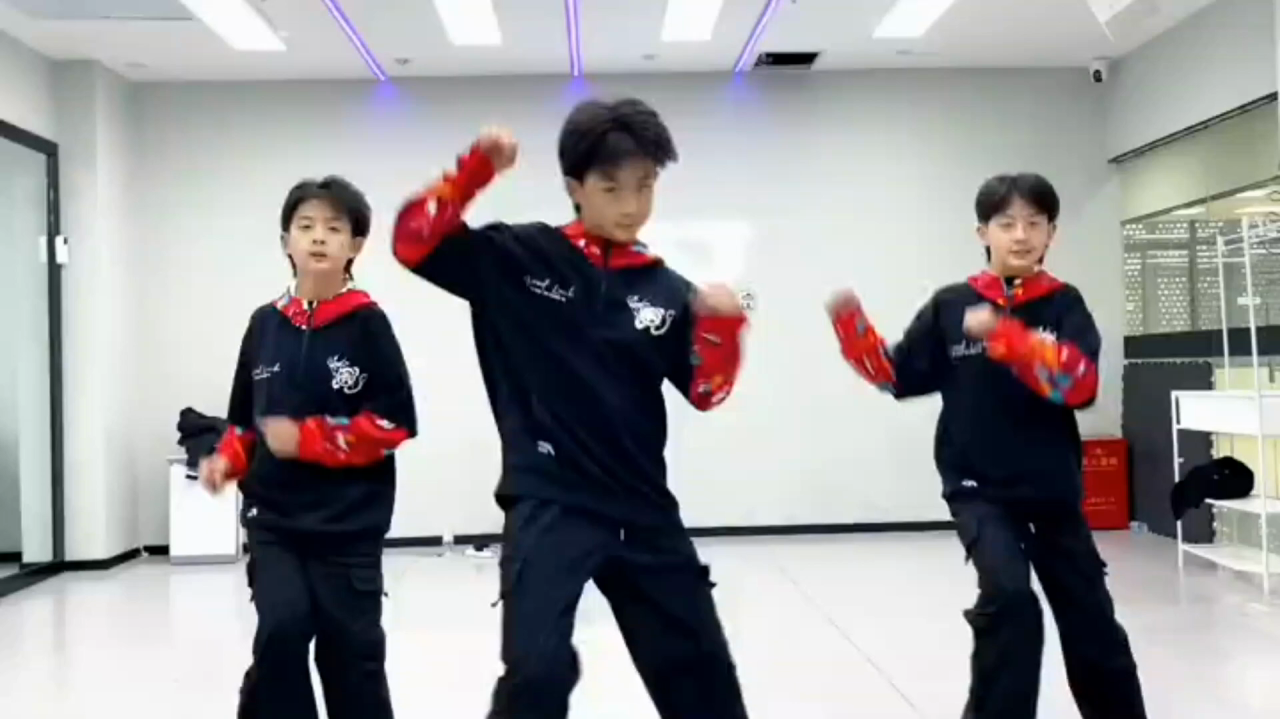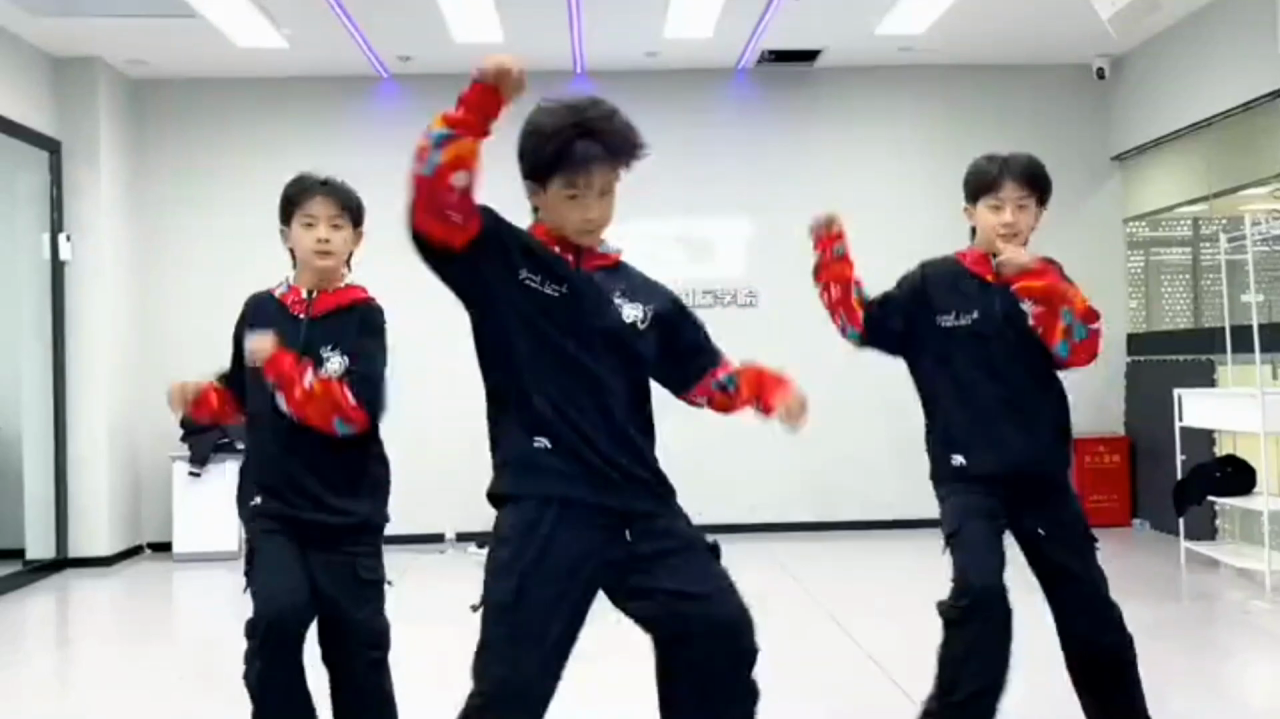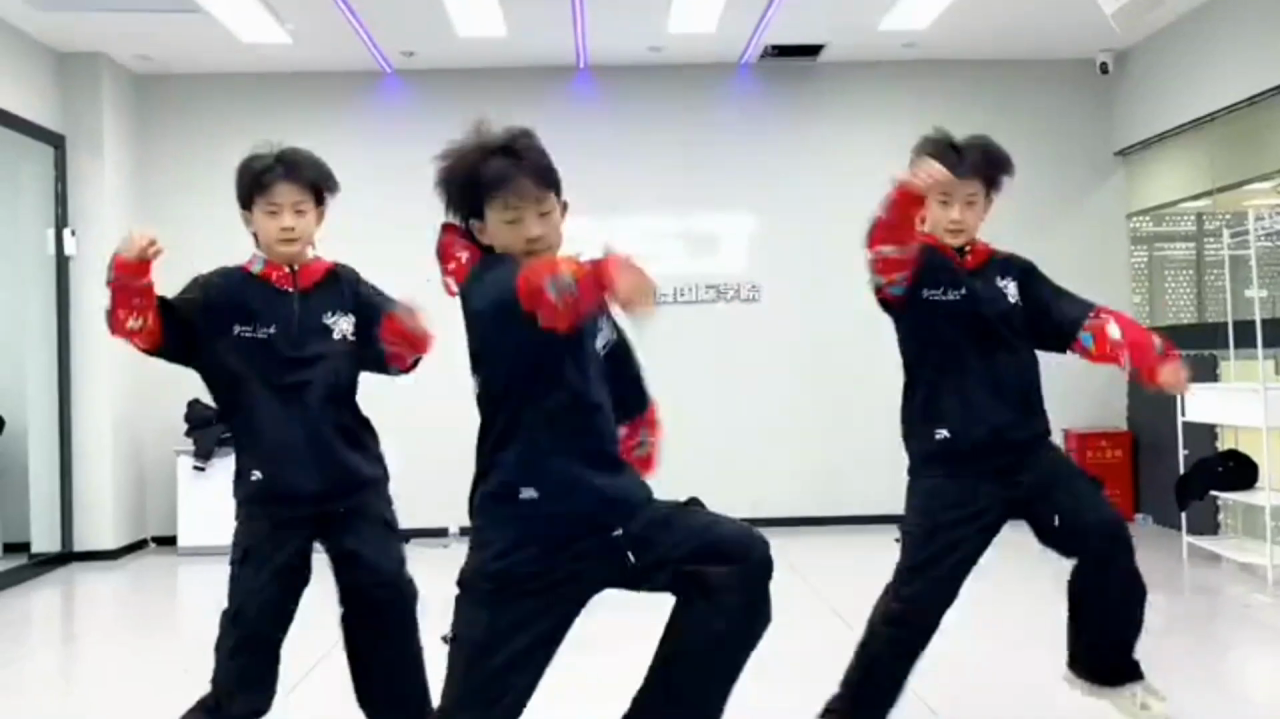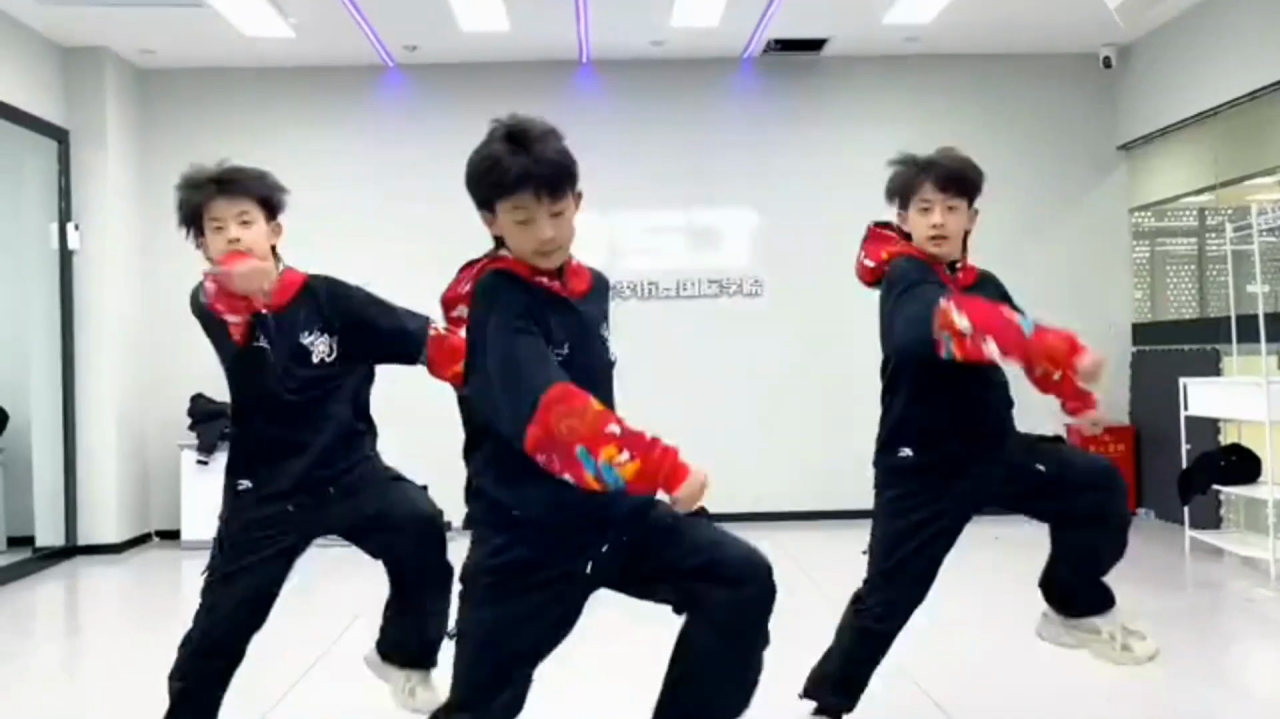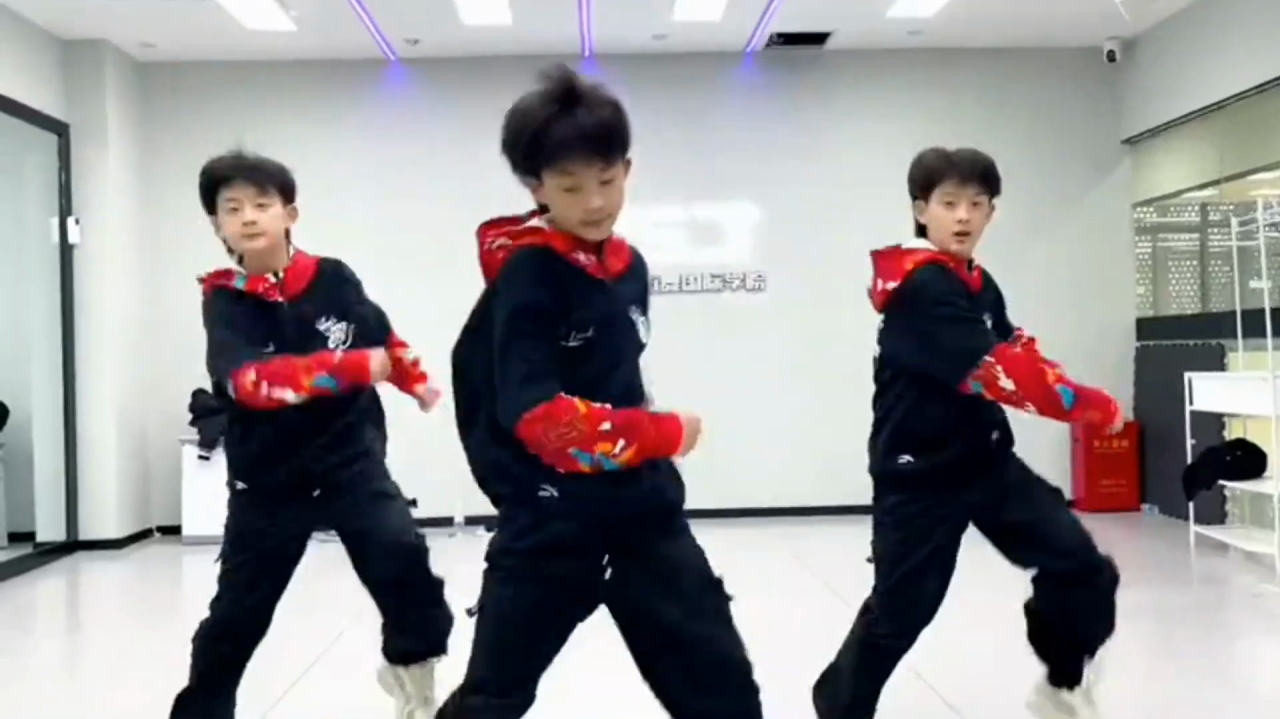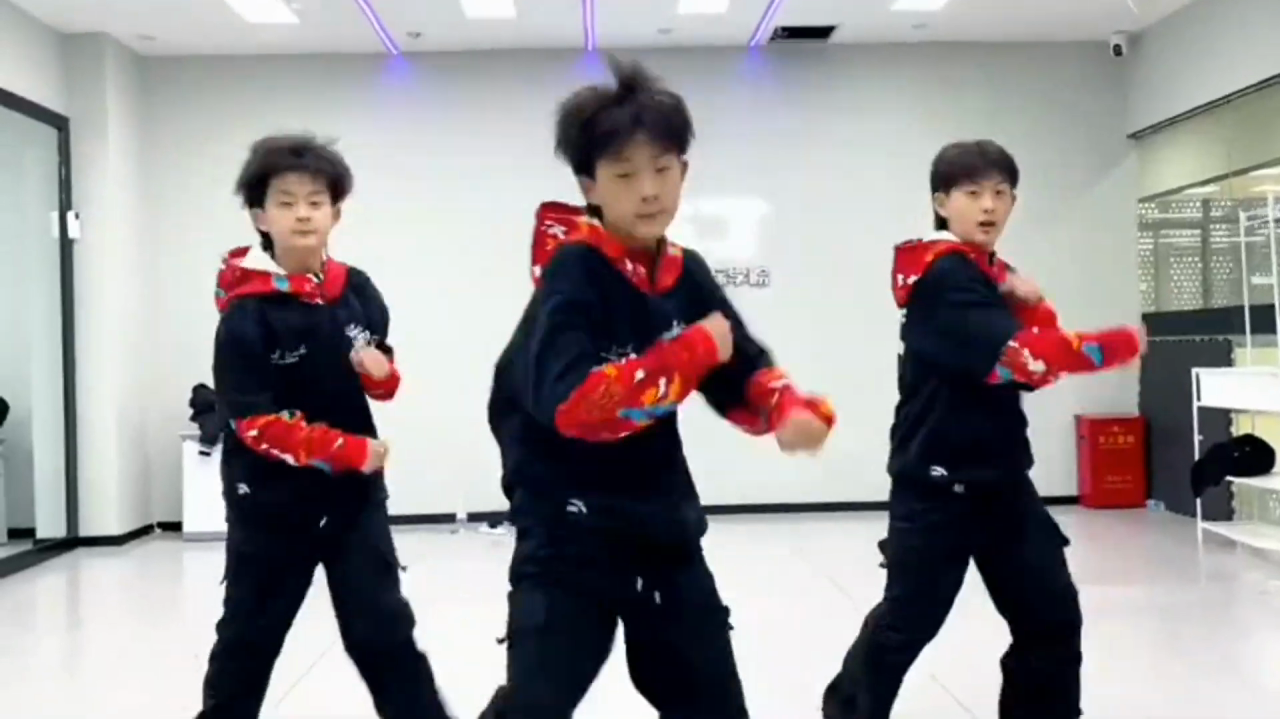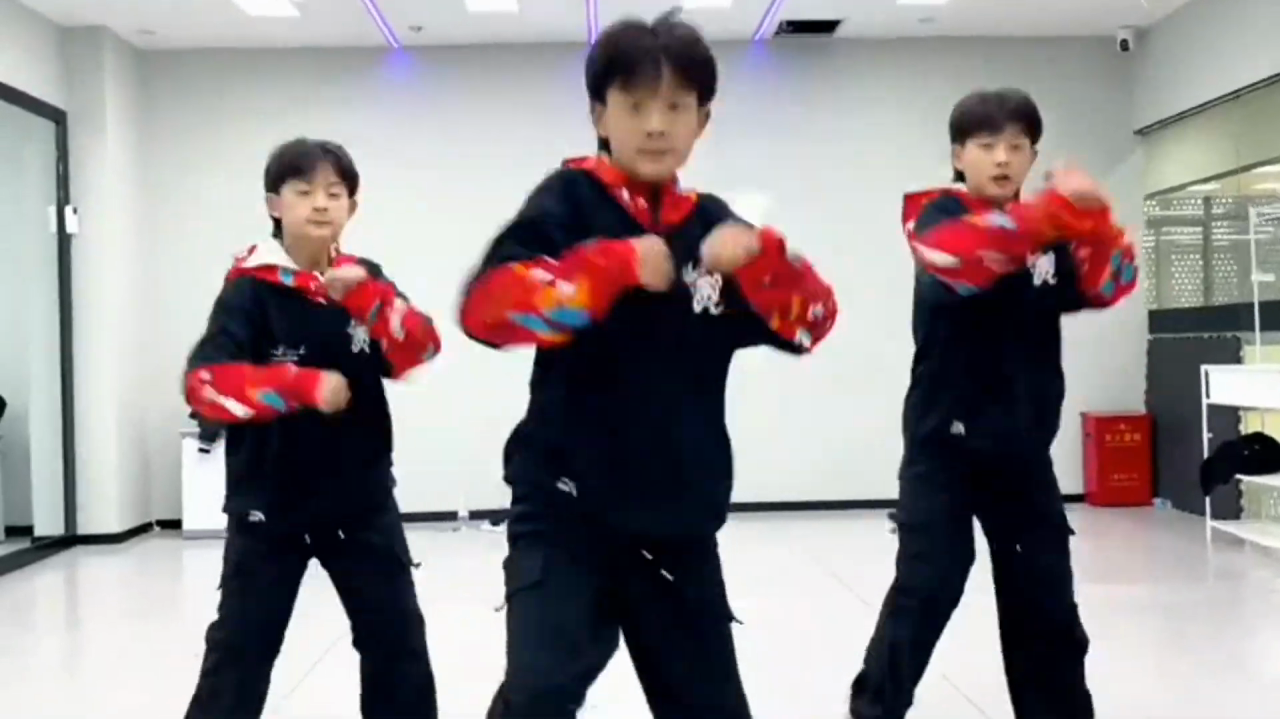
dt=0.1s
person 1, frame 1
left shoulder: (664, 290)
right shoulder: (521, 257)
left elbow: (708, 389)
right elbow: (411, 239)
left wrist: (724, 323)
right wrist: (480, 163)
left hip: (637, 504)
right hip: (549, 500)
left knee: (697, 668)
right knee: (539, 669)
person 1, frame 2
left shoulder: (634, 291)
right shoulder: (505, 258)
left elbow: (707, 376)
right elbow: (434, 210)
left wrist: (768, 388)
right wrist: (481, 102)
left hip: (639, 503)
right hip: (548, 502)
left knee: (721, 635)
person 1, frame 3
left shoulder: (591, 305)
right shoulder: (487, 283)
left elbow: (630, 403)
right elbow: (533, 293)
left wrist: (639, 462)
right wrist: (601, 276)
left hip: (615, 512)
right hip: (525, 534)
left knee: (740, 557)
person 1, frame 4
left shoulder: (593, 295)
right shoulder: (501, 301)
right elbow: (546, 410)
left wrist: (651, 475)
right wrist: (659, 467)
left hip: (615, 511)
right hip: (525, 534)
left knee: (743, 582)
person 1, frame 5
left shoulder: (626, 268)
right shoulder: (525, 274)
right elbow: (538, 417)
right wrist: (652, 433)
left hip: (641, 508)
right hip: (546, 522)
person 1, frame 6
left shoulder: (689, 276)
right shoulder: (574, 275)
left elbow: (747, 376)
right elbow: (575, 405)
left wrist: (795, 411)
right wrist: (690, 354)
left hip: (665, 531)
right hip: (570, 542)
person 1, frame 7
left shoulder: (712, 225)
right shoulder: (566, 205)
left elbow: (808, 322)
right elbow: (488, 309)
left wrist: (760, 256)
right wrist: (619, 267)
left hip: (678, 527)
right hip: (562, 516)
person 2, frame 1
left shoulder: (1061, 301)
right shoulder: (951, 307)
left elbow: (1076, 384)
right elbow: (898, 374)
left wrist: (1005, 336)
right wrist: (849, 321)
left hip: (1053, 493)
right hip: (980, 493)
left knee: (1092, 621)
right knee: (1009, 604)
person 2, frame 2
left shoulder: (1047, 278)
right shoulder: (935, 282)
left elbow: (1080, 346)
right elbow: (861, 324)
left wrist: (1037, 279)
right wrist: (830, 249)
left hip: (1042, 475)
right hip: (967, 477)
left knee: (1088, 601)
right knee: (979, 597)
person 2, frame 3
left shoulder: (1011, 270)
right shoulder: (914, 261)
left elbow: (1083, 322)
right elbow: (886, 264)
left wrist: (1152, 356)
right wrist: (910, 191)
left hip: (1024, 449)
right hip: (949, 459)
left knee: (1105, 539)
right knee: (916, 597)
left ankle: (1105, 670)
person 2, frame 4
left shoulder: (983, 286)
right shoulder: (906, 276)
left elbow: (1019, 332)
right elbow: (955, 323)
left wrist: (1073, 391)
right wrist: (1056, 349)
left hip: (992, 452)
right hip: (917, 469)
left knee: (1098, 485)
right knee: (884, 604)
left ankle: (1077, 609)
person 2, frame 5
left shoulder: (977, 286)
right shoulder: (923, 285)
left elbow: (1016, 362)
right elbow: (993, 372)
left wrist: (1030, 365)
right wrist: (1093, 403)
left hip: (987, 465)
right hip: (915, 477)
left knee: (1086, 575)
right knee: (895, 615)
person 2, frame 6
left shoulder: (998, 280)
right shoulder: (943, 276)
left elbow: (1038, 345)
right elbow: (1015, 360)
left wrist: (1034, 309)
right wrist: (1116, 345)
left hip: (1001, 478)
right hip: (933, 484)
left knee: (1051, 618)
right knee: (906, 620)
person 2, frame 7
left shoulder: (1047, 229)
right shoulder: (942, 215)
left elbow: (1107, 286)
right elbow: (954, 259)
left wrist: (1087, 214)
right wrist: (1055, 210)
left hip: (1022, 452)
right hip: (943, 449)
left knee: (1045, 605)
right knee: (923, 594)
person 3, frame 1
left shoulder: (367, 325)
right shoulder: (266, 326)
left elbow: (394, 428)
right elbow: (252, 420)
left wrist: (306, 440)
right wrist: (228, 461)
left hip: (349, 522)
right hip: (275, 520)
left knee: (353, 648)
right knee: (282, 634)
person 3, frame 2
left shoulder: (361, 318)
right shoulder: (259, 311)
left elbow: (352, 413)
right elbow: (241, 395)
left wrist: (279, 361)
right wrist: (198, 400)
left hip: (345, 512)
right hip: (272, 509)
left knee: (357, 641)
right knee: (277, 620)
person 3, frame 3
left shoulder: (342, 286)
right shoulder: (229, 289)
left elbow: (401, 349)
right elbow: (142, 327)
left wrist: (403, 327)
right wrist: (129, 268)
left hip: (348, 470)
right hip: (272, 483)
left knee: (386, 599)
right knee: (255, 616)
person 3, frame 4
left shoulder: (327, 297)
right shoulder: (216, 298)
left elbow: (418, 337)
right elbow: (227, 306)
right wrist: (240, 282)
left hip: (347, 475)
right hip: (264, 490)
left knee: (421, 534)
right knee: (221, 625)
left ankle: (403, 656)
person 3, frame 5
left shoulder: (334, 280)
right shoulder: (225, 301)
left elbow: (381, 338)
right elbow: (249, 382)
left wrist: (416, 380)
right wrist: (339, 367)
left hip: (353, 466)
right hip: (270, 483)
left knee: (402, 560)
right knee: (235, 618)
left ankle: (410, 659)
person 3, frame 6
left shoulder: (356, 290)
right shoulder: (246, 310)
right elbow: (255, 420)
left wrist: (379, 370)
right wrist: (349, 451)
left hip: (354, 490)
right hip: (269, 502)
left knee: (382, 631)
right knee: (248, 636)
person 3, frame 7
left shoulder: (368, 281)
right shoulder: (251, 293)
left elbow: (415, 351)
right elbow: (205, 387)
left wrist: (366, 298)
right wrist: (303, 386)
left hip: (363, 499)
right hip: (270, 507)
left knee: (393, 643)
right knee: (241, 646)
